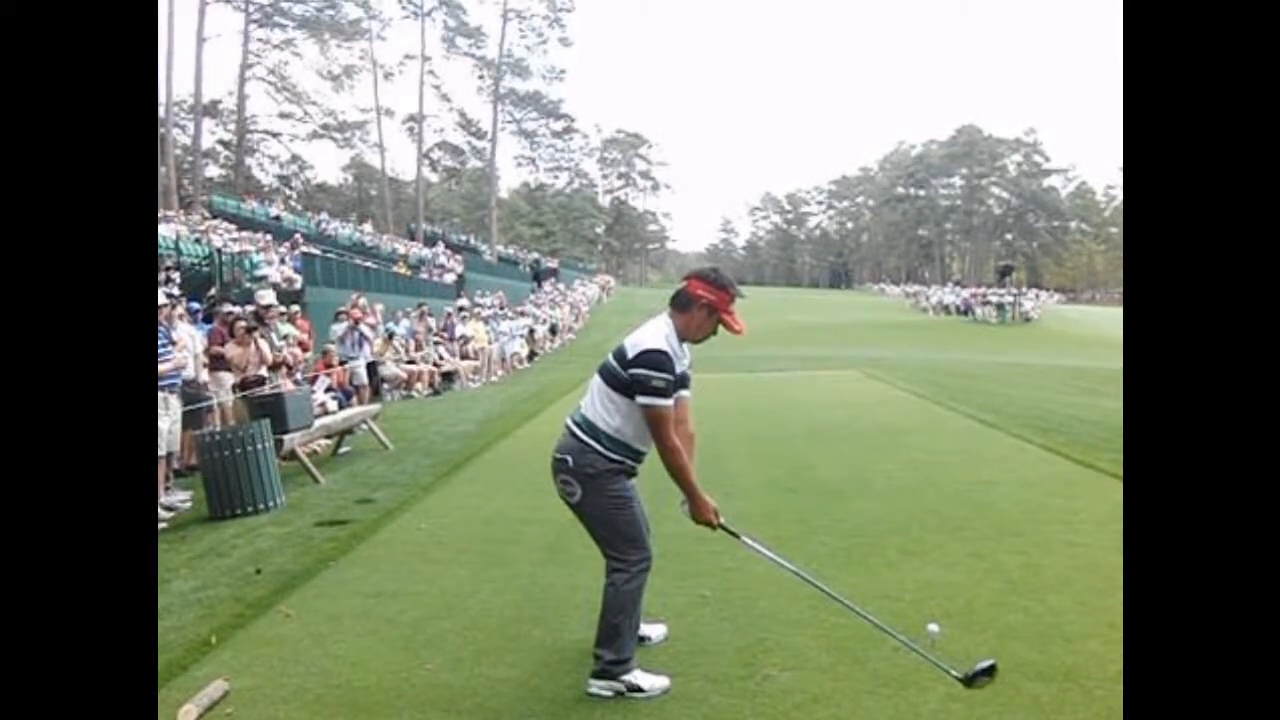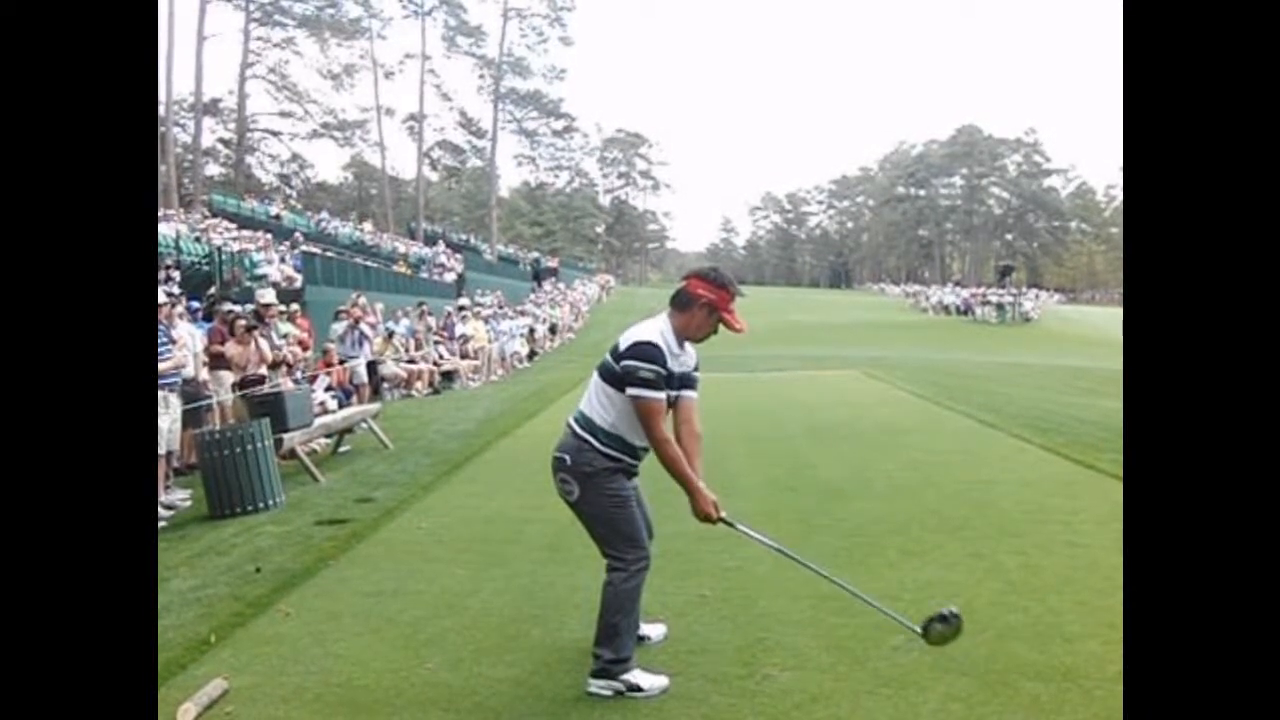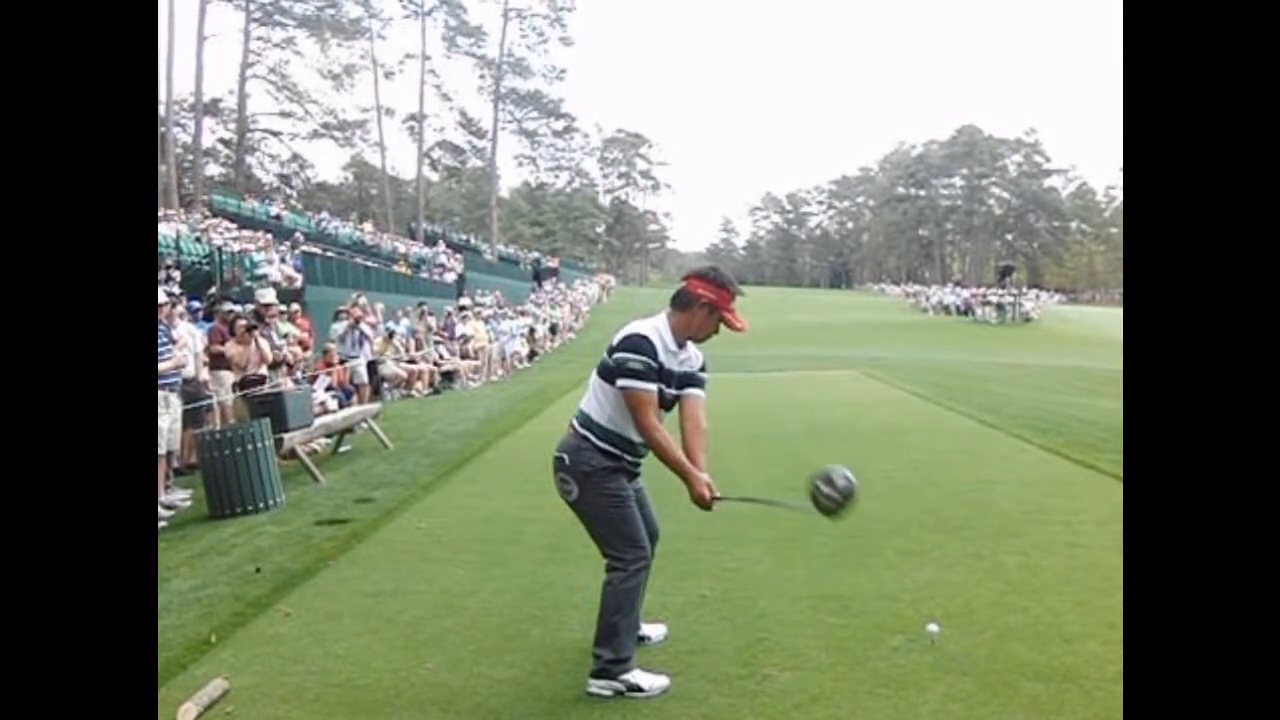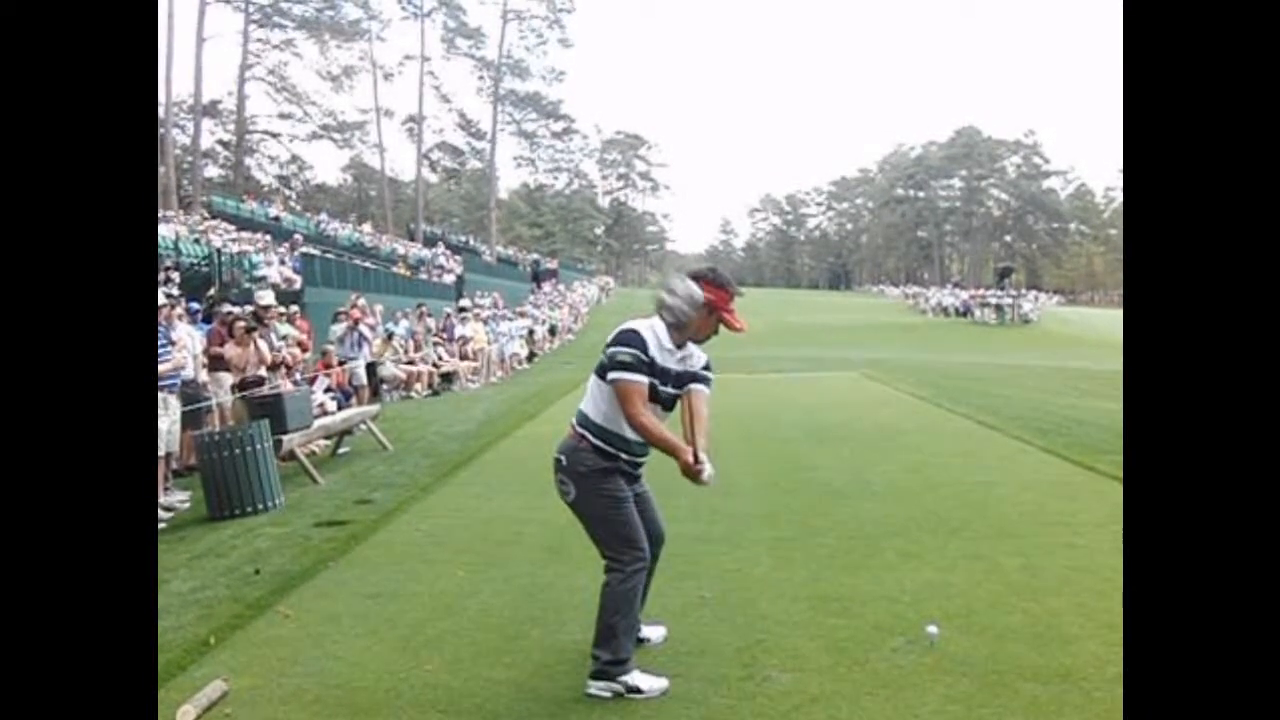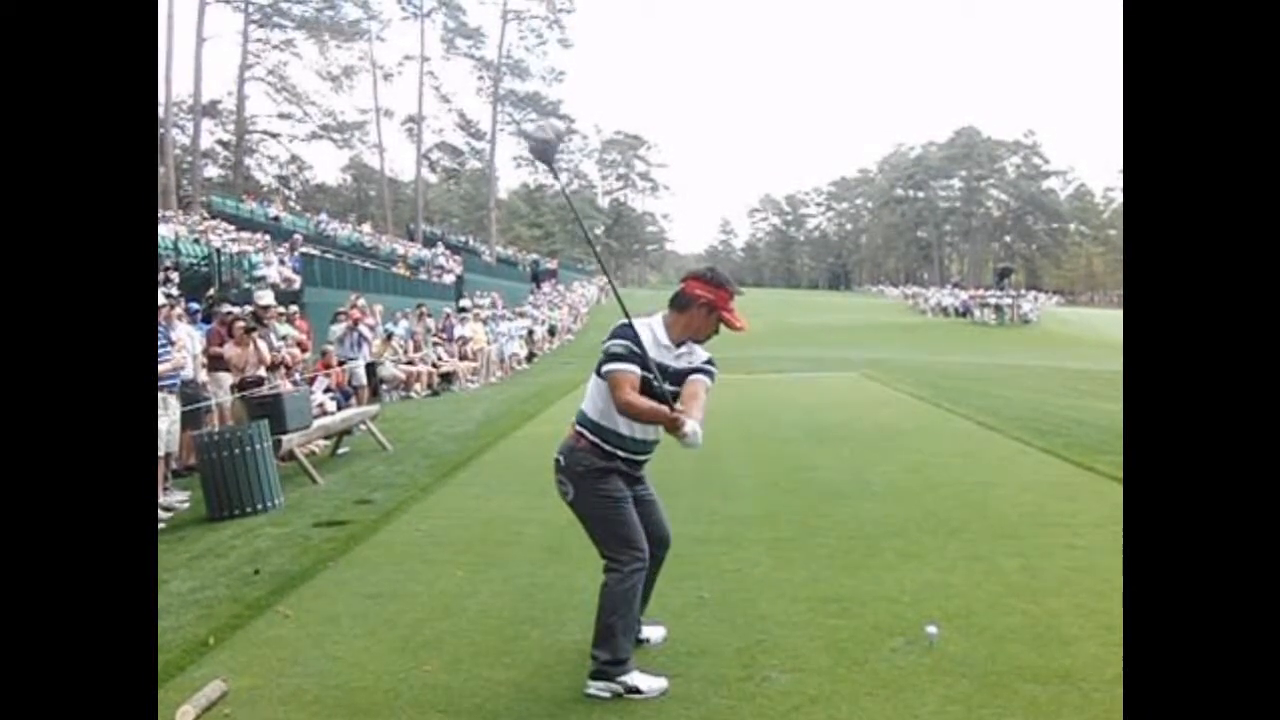
dt=0.5s
person 1, frame 1
left shoulder: (675, 350)
right shoulder: (654, 353)
left elbow: (682, 427)
right elbow: (665, 440)
left wrist: (694, 491)
right wrist: (697, 498)
left hip: (605, 461)
right hip: (589, 464)
left knee: (633, 543)
right knee: (632, 557)
left ankle: (625, 627)
right ankle: (612, 671)
person 1, frame 2
left shoulder: (684, 354)
right shoulder: (646, 347)
left elbow: (687, 425)
right elbow: (657, 434)
left wrist: (699, 485)
right wrist: (695, 492)
left hip: (611, 461)
right hip: (588, 462)
left knee: (637, 539)
right knee: (631, 555)
left ankle: (624, 626)
right ankle: (611, 669)
person 1, frame 3
left shoulder: (692, 359)
right shoulder: (640, 342)
left elbow: (693, 420)
right elbow: (646, 424)
left wrist: (701, 474)
right wrist: (688, 477)
left hip: (618, 463)
right hip: (590, 461)
left knee: (644, 539)
right knee: (630, 555)
left ankle: (626, 626)
right ankle: (611, 670)
person 1, frame 4
left shoulder: (696, 359)
right shoulder: (634, 339)
left elbow: (697, 411)
right elbow: (635, 413)
left wrist: (698, 455)
right wrist: (678, 451)
left hip: (623, 465)
right hip: (590, 463)
left knee: (650, 540)
right knee: (630, 556)
left ankle: (626, 627)
right ankle: (610, 671)
person 1, frame 5
left shoulder: (699, 359)
right shoulder: (630, 335)
left elbow: (694, 399)
right elbow: (624, 401)
left wrist: (688, 421)
right wrist: (665, 415)
left hip: (628, 467)
right hip: (590, 463)
left knee: (655, 541)
right knee: (630, 557)
left ankle: (627, 627)
right ankle: (610, 671)
person 2, frame 1
left shoulder: (165, 330)
right shoulder: (161, 331)
left elbow: (178, 347)
right wrist: (172, 365)
left hip: (172, 395)
right hip: (160, 399)
left knee: (171, 450)
right knee: (161, 451)
left ankle: (166, 492)
right ankle: (161, 498)
person 2, frame 2
left shoulder: (164, 328)
right shoulder: (159, 330)
left elbow: (176, 347)
right wrist: (172, 363)
left hip: (172, 394)
right hip: (160, 397)
left knee: (171, 448)
right knee: (161, 450)
left ankle: (165, 491)
right ankle: (160, 497)
person 2, frame 3
left shoulder: (165, 328)
right shoulder: (161, 330)
right wrist: (172, 364)
left hip: (172, 394)
right hip: (161, 397)
left knee: (171, 448)
right knee: (161, 450)
left ankle: (165, 490)
right ankle: (160, 496)
person 2, frame 4
left shoulder: (164, 330)
right shoulder: (160, 331)
left wrist: (176, 353)
right wrist: (171, 365)
left hip: (171, 395)
right hip: (160, 398)
left knee: (170, 449)
right knee: (160, 451)
left ankle: (165, 491)
right ankle: (160, 498)
person 2, frame 5
left shoulder: (164, 330)
right shoulder: (160, 331)
left wrist: (176, 353)
right wrist: (171, 365)
left hip: (171, 396)
right hip: (160, 398)
left knee: (170, 449)
right knee: (160, 451)
left ankle: (164, 492)
right ankle: (159, 498)
